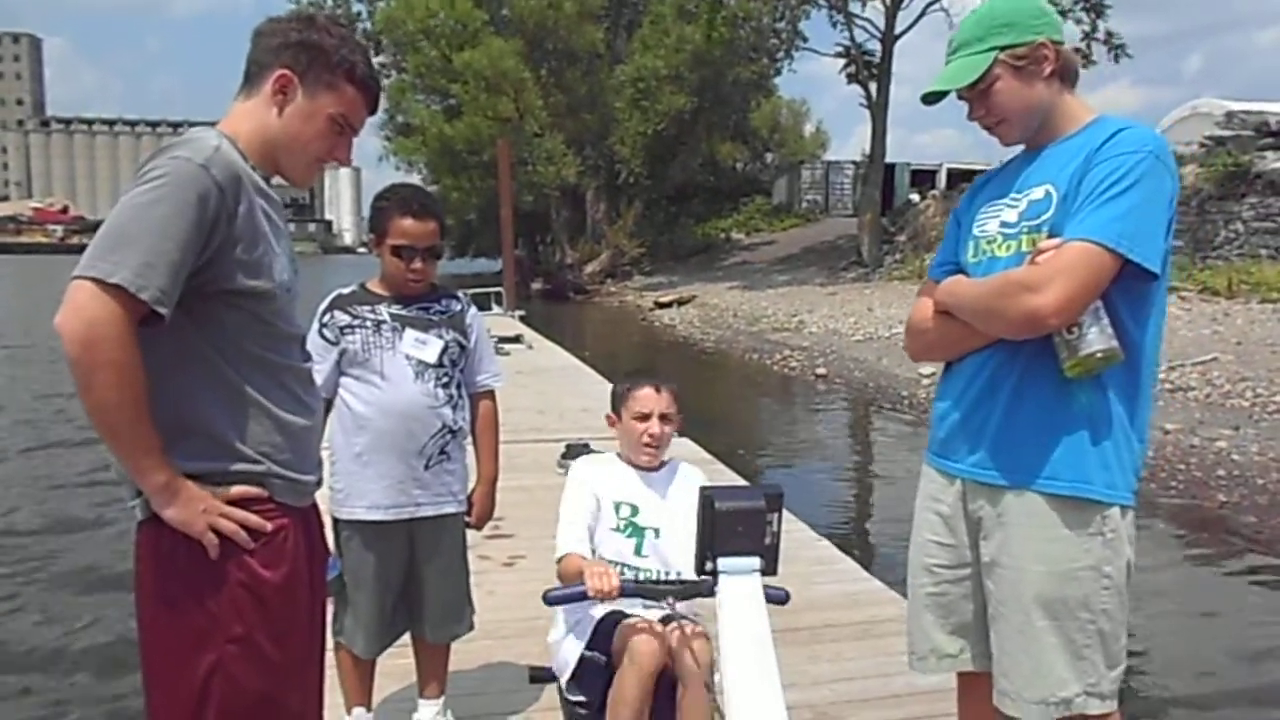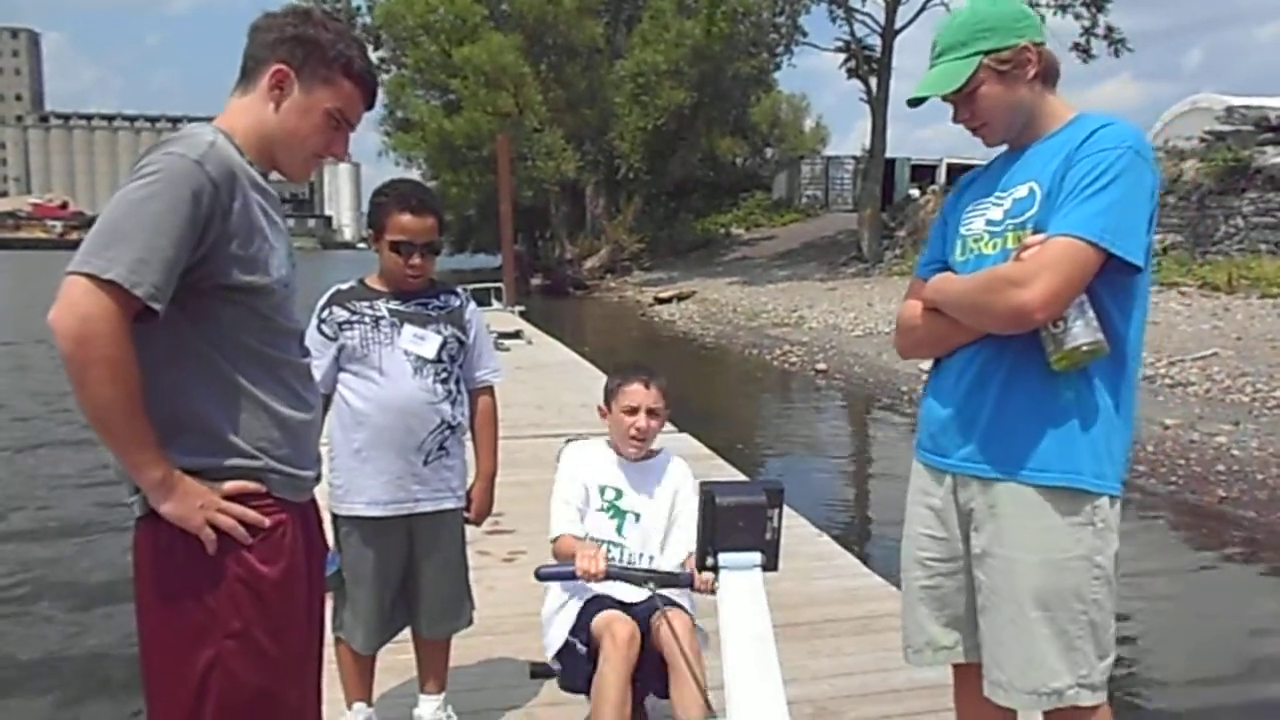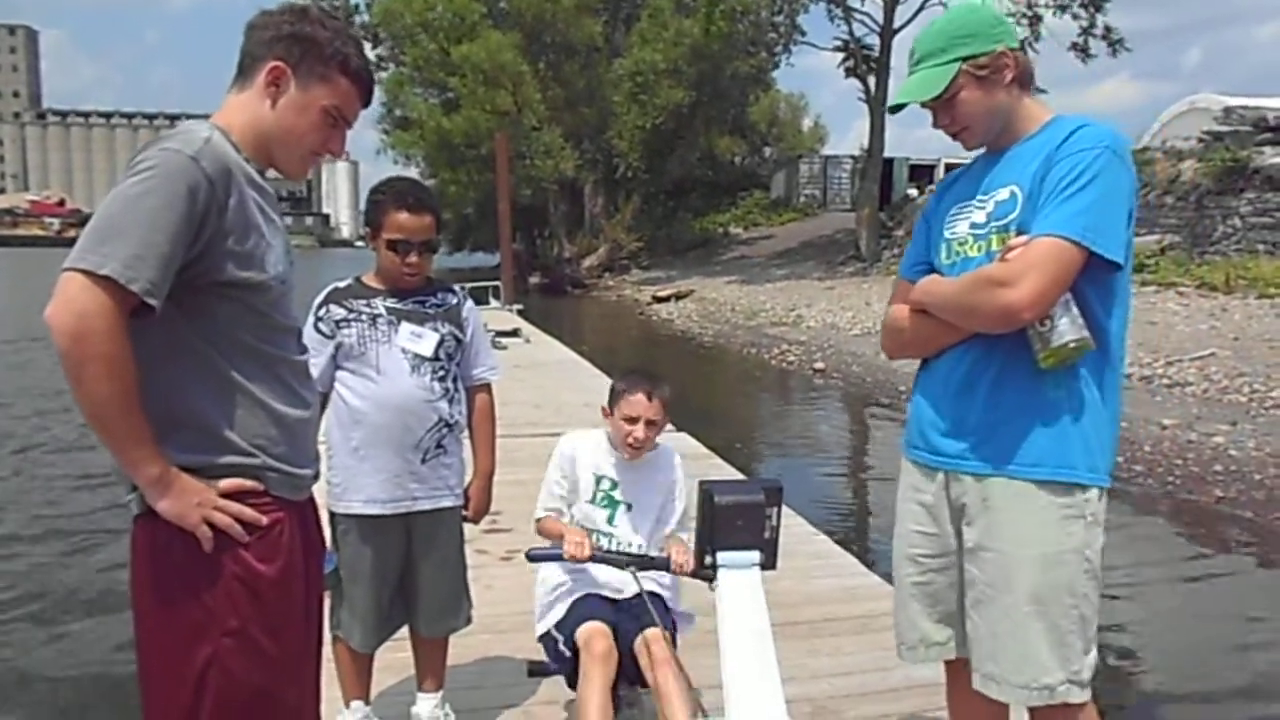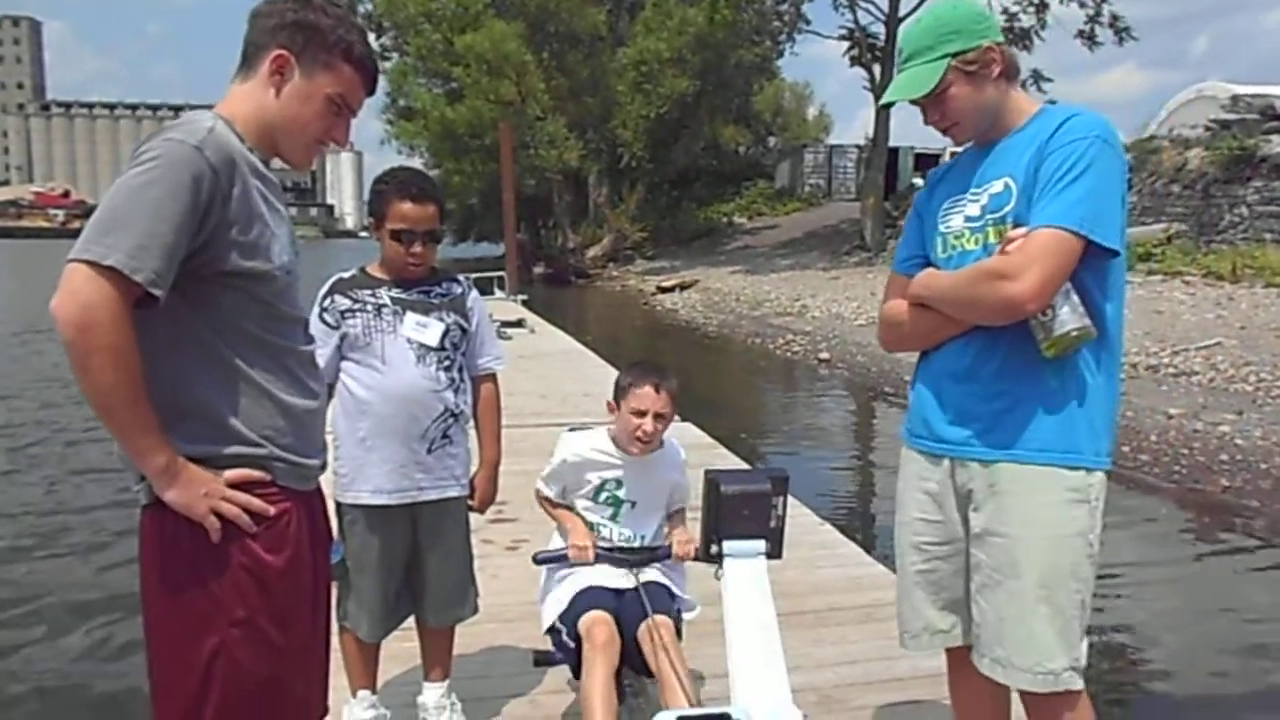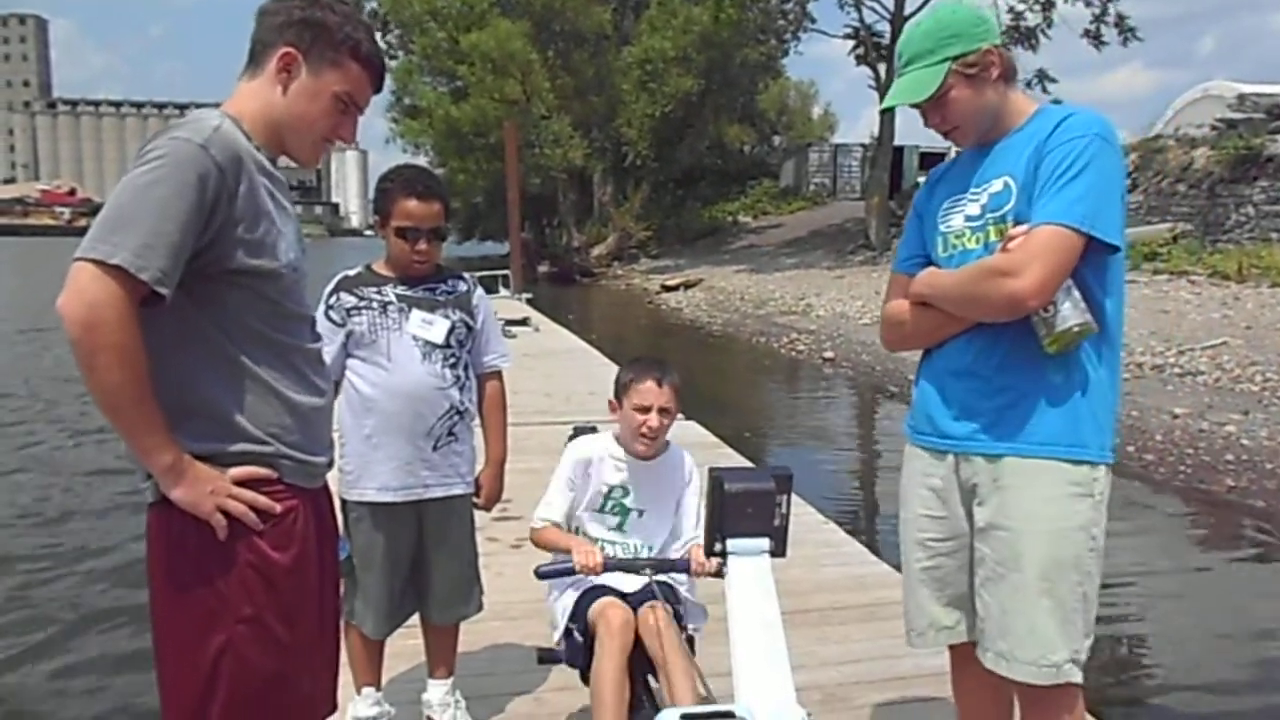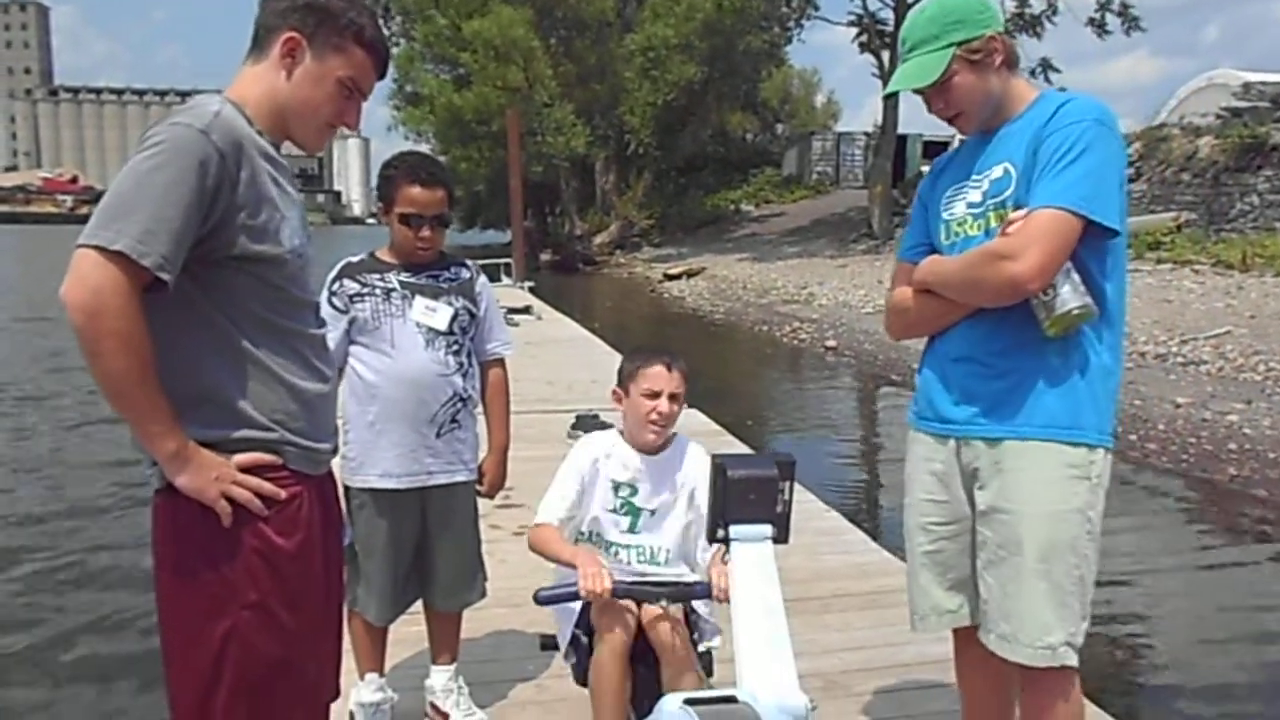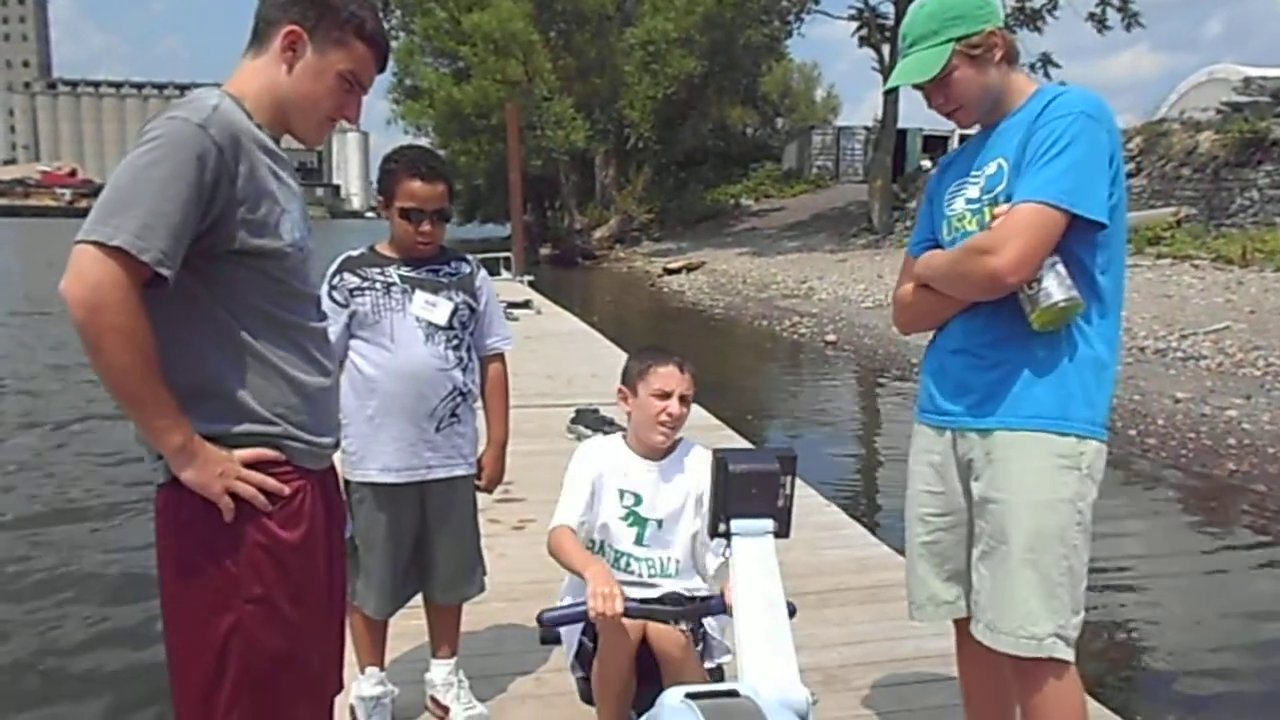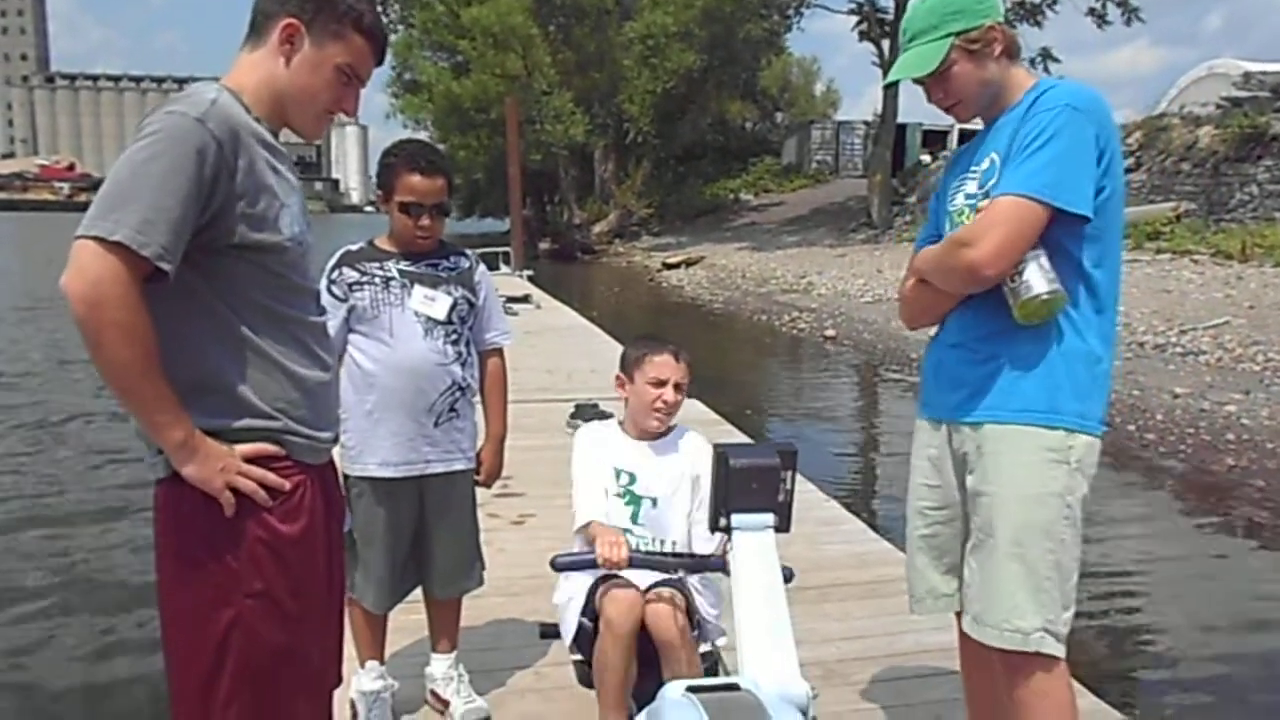
dt=0.2s
person 1, frame 1
left shoulder: (1128, 153)
right shoulder: (988, 190)
left elbow: (1045, 303)
right elbow: (920, 335)
left wrist: (956, 292)
right wrist: (1008, 303)
left hip: (1060, 476)
right hip: (954, 464)
person 1, frame 2
left shoulder: (1109, 150)
right shoulder: (973, 188)
left elbow: (1031, 297)
right elbow: (910, 332)
left wrist: (945, 289)
right wrist: (996, 298)
left hip: (1049, 467)
right hip: (944, 458)
person 1, frame 3
left shoulder: (1087, 150)
right shoulder: (953, 191)
left elbow: (1019, 296)
right elbow: (897, 334)
left wrist: (934, 291)
right wrist: (984, 301)
left hip: (1037, 462)
right hip: (933, 455)
right knee: (963, 662)
person 1, frame 4
left shoulder: (1077, 140)
right shoulder: (944, 183)
left elbow: (1023, 286)
right elbow: (893, 327)
left wrist: (932, 284)
right wrist: (984, 293)
left hip: (1039, 447)
right hip: (934, 442)
right knee: (964, 650)
person 1, frame 5
left shoulder: (1076, 137)
right shoulder: (943, 184)
left elbow: (1025, 284)
right elbow: (895, 326)
left wrist: (934, 283)
right wrist: (985, 292)
left hip: (1042, 440)
right hip: (937, 439)
right knee: (968, 645)
person 1, frame 6
left shoulder: (1076, 124)
right shoulder: (948, 172)
left elbow: (1024, 267)
right elbow: (900, 314)
left wrist: (938, 272)
right wrist: (983, 277)
left hip: (1043, 425)
right hip: (941, 422)
left knee: (1037, 653)
right knee: (971, 631)
person 1, frame 7
left shoulder: (1072, 118)
right shoulder: (955, 167)
left elbow: (1005, 261)
right elbow: (908, 309)
left wrist: (932, 266)
right wrist: (976, 270)
left hip: (1040, 414)
right hip: (945, 414)
left knee: (1032, 646)
right knee: (972, 623)
person 1, frame 8
left shoulder: (1066, 111)
right shoulder: (966, 161)
left elbow: (982, 254)
right elbow: (914, 305)
left wrist: (926, 261)
right wrist: (962, 269)
left hip: (1034, 409)
right hip: (950, 407)
left knee: (1023, 642)
right knee: (973, 621)
person 2, frame 1
left shoulder: (250, 190)
right shoulder: (200, 170)
right elbow: (87, 322)
left wrist: (295, 514)
right wrist: (165, 488)
left hip: (278, 523)
right hip: (227, 536)
person 2, frame 2
left shoulder: (249, 186)
right shoulder: (196, 166)
right elbow: (81, 318)
left wrist: (291, 504)
right wrist: (162, 483)
left hip: (277, 517)
right hip: (226, 531)
person 2, frame 3
left shoulder: (246, 184)
right shoulder: (192, 163)
right elbow: (77, 314)
left wrist: (291, 500)
right wrist: (159, 480)
left hip: (275, 515)
right hip: (224, 528)
person 2, frame 4
left shoulder: (251, 174)
right shoulder: (197, 152)
right elbow: (83, 304)
left wrist: (298, 492)
right wrist: (166, 470)
left hip: (284, 505)
right hip: (232, 516)
person 2, frame 5
left shoulder: (257, 173)
right shoulder: (203, 151)
right elbow: (89, 304)
left wrist: (306, 492)
right wrist: (173, 469)
left hip: (290, 504)
right hip: (239, 514)
person 2, frame 6
left shoulder: (261, 160)
right shoulder: (204, 137)
right elbow: (92, 292)
left wrist: (308, 482)
right wrist: (179, 457)
left hip: (295, 492)
right hip: (243, 505)
person 2, frame 7
left shoulder: (262, 155)
right shoulder: (204, 130)
right elbow: (92, 287)
left wrist: (313, 470)
right wrist: (184, 450)
left hip: (297, 486)
right hip: (244, 499)
person 2, frame 8
left shoulder: (262, 148)
right shoulder: (203, 124)
right elbow: (93, 281)
left wrist: (312, 465)
right wrist: (185, 446)
left hip: (298, 481)
right hip: (245, 495)
person 3, frame 1
left shoulder: (459, 314)
right shoulder: (341, 313)
left elbow: (482, 398)
left wrist: (486, 480)
left hip: (440, 496)
right hip: (363, 498)
left knee: (436, 613)
right knee: (358, 617)
person 3, frame 2
left shoulder: (457, 309)
right shoulder: (340, 308)
left elbow: (481, 393)
left wrist: (486, 476)
left hip: (439, 491)
right hip: (362, 493)
left knee: (436, 608)
right knee: (358, 612)
person 3, frame 3
left shoulder: (455, 307)
right shoulder: (337, 306)
left elbow: (478, 392)
left wrist: (483, 474)
left hip: (438, 490)
right hip: (360, 492)
left knee: (434, 607)
right knee: (355, 612)
person 3, frame 4
left shoulder: (460, 296)
right shoulder: (342, 296)
left elbow: (484, 381)
left wrist: (489, 464)
left hip: (443, 479)
right hip: (366, 482)
left knee: (440, 596)
right knee: (361, 601)
person 3, frame 5
left shoulder: (464, 294)
right shoulder: (347, 294)
left elbow: (490, 379)
left wrist: (495, 462)
left hip: (448, 477)
right hip: (371, 480)
left knee: (445, 595)
right knee: (366, 599)
person 3, frame 6
left shoulder: (468, 281)
right shoulder: (350, 281)
left elbow: (492, 367)
left wrist: (498, 449)
left hip: (450, 464)
right hip: (374, 467)
left knee: (449, 582)
right knee: (369, 586)
person 3, frame 7
left shoulder: (468, 276)
right shoulder: (350, 275)
left elbow: (492, 362)
left wrist: (496, 444)
left hip: (450, 458)
right hip: (374, 461)
left knee: (448, 576)
right knee: (369, 581)
person 3, frame 8
left shoulder: (466, 270)
right shoulder: (349, 269)
left elbow: (490, 356)
left wrist: (495, 439)
left hip: (449, 453)
right hip: (373, 455)
left knee: (447, 570)
right knee: (369, 574)
left ankle: (444, 671)
person 4, frame 1
left shoulder: (691, 482)
right shoulder: (589, 473)
right elbow: (566, 565)
right wrist: (590, 567)
left hip: (668, 615)
right hip: (597, 617)
left knee: (694, 644)
right knee: (646, 641)
person 4, frame 2
left shoulder: (677, 473)
right shoulder: (579, 458)
left elbow: (688, 550)
right elbow: (560, 544)
left wrist: (697, 568)
right wrist: (582, 549)
left hip: (655, 595)
right hip: (588, 594)
left knee: (679, 630)
right knee: (620, 633)
person 4, frame 3
left shoulder: (668, 464)
right shoulder: (577, 448)
left elbow: (675, 533)
right elbow: (544, 521)
left wrist: (678, 548)
right wrist: (568, 531)
left hip: (644, 585)
right hip: (579, 583)
left knee: (658, 651)
right knee: (598, 648)
person 4, frame 4
left shoulder: (672, 458)
right shoulder: (578, 449)
right elbow: (545, 495)
left wrist: (679, 527)
right wrist: (573, 523)
left hip: (647, 575)
right hip: (583, 574)
left knee: (662, 635)
right knee: (601, 636)
person 4, frame 5
left shoulder: (682, 466)
right shoulder: (585, 454)
left elbow: (691, 540)
right elbow: (541, 531)
left wrist: (699, 549)
right wrist: (577, 542)
left hip: (656, 582)
right hip: (590, 584)
left knee: (655, 619)
right knee: (615, 619)
person 4, frame 6
left shoulder: (694, 460)
right shoulder: (592, 451)
left elbow: (713, 545)
right elbow: (540, 532)
left wrist: (721, 567)
right wrist: (583, 557)
right hip: (599, 591)
left knee: (663, 619)
right knee: (616, 618)
person 4, frame 7
left shoulder: (700, 465)
right shoulder: (595, 456)
left elbow: (719, 555)
right elbow: (558, 537)
right wrist: (593, 571)
left hip: (679, 599)
right hip: (606, 597)
left knee: (667, 630)
right knee: (624, 624)
person 4, frame 8
left shoulder: (694, 449)
right shoulder: (593, 438)
left elbow: (709, 535)
right elbow: (588, 525)
right wrist: (605, 535)
left hip: (673, 578)
right hip: (602, 577)
left knee: (663, 611)
right knee: (622, 602)
